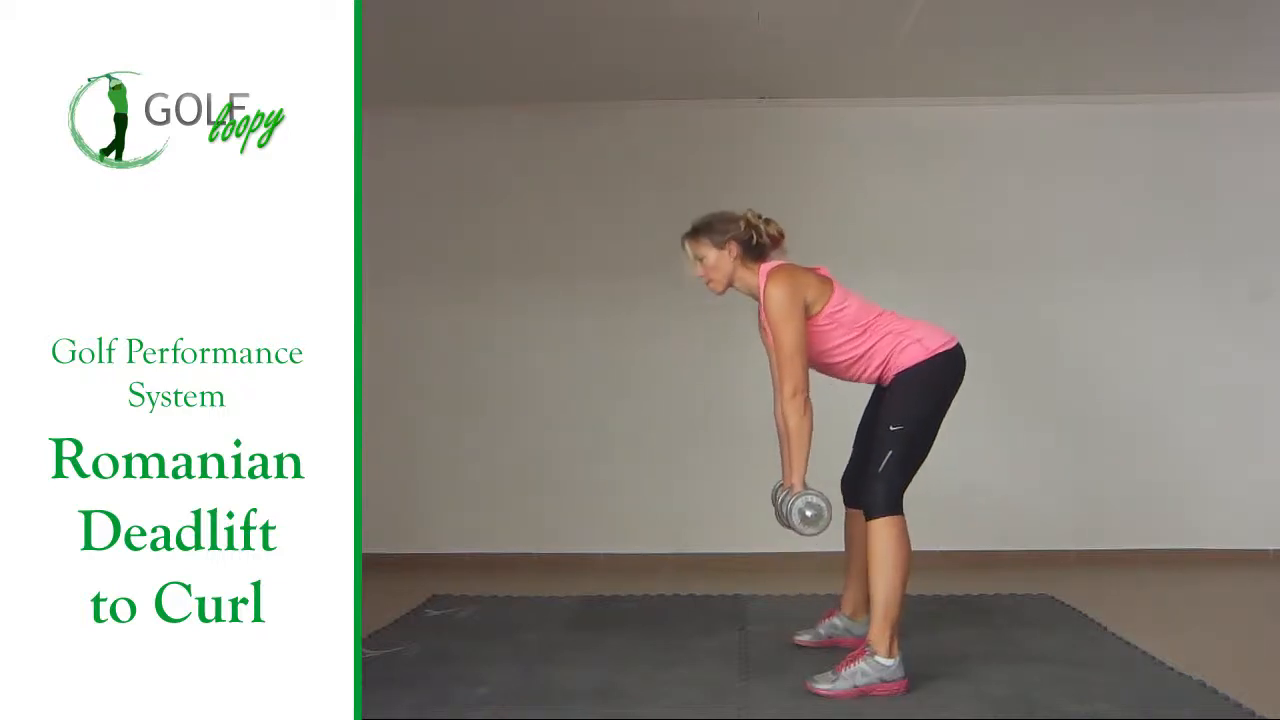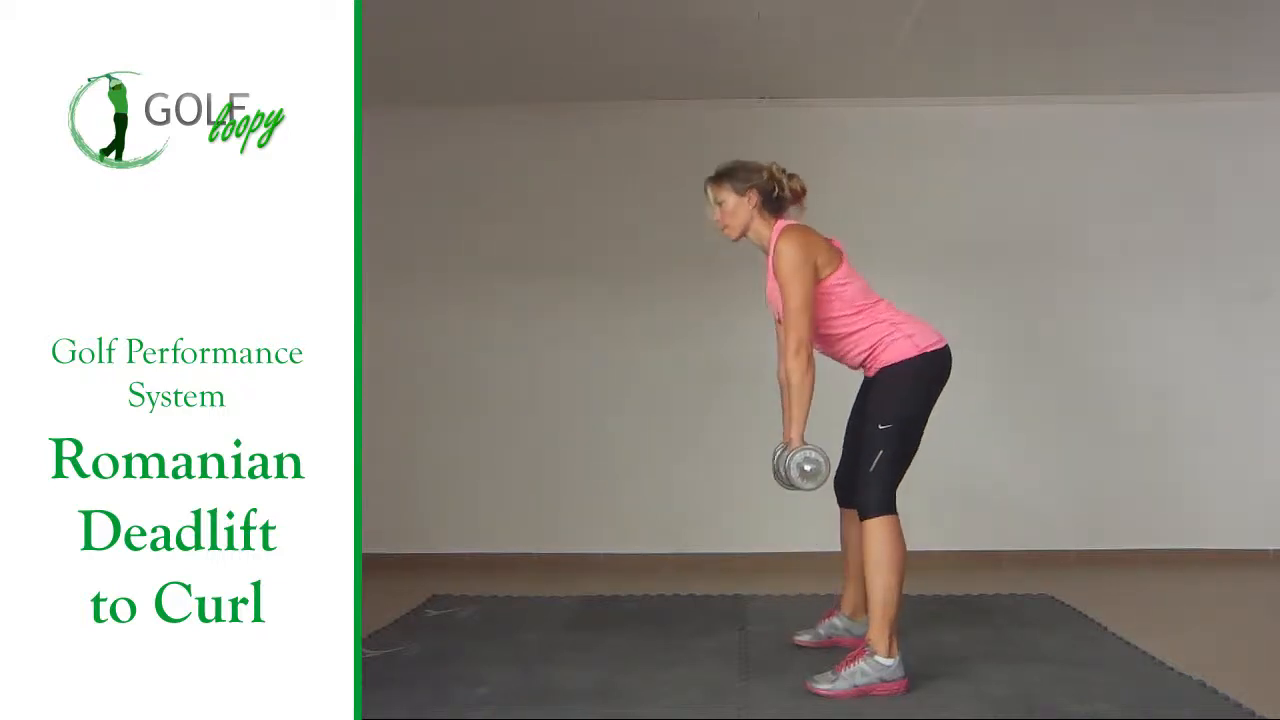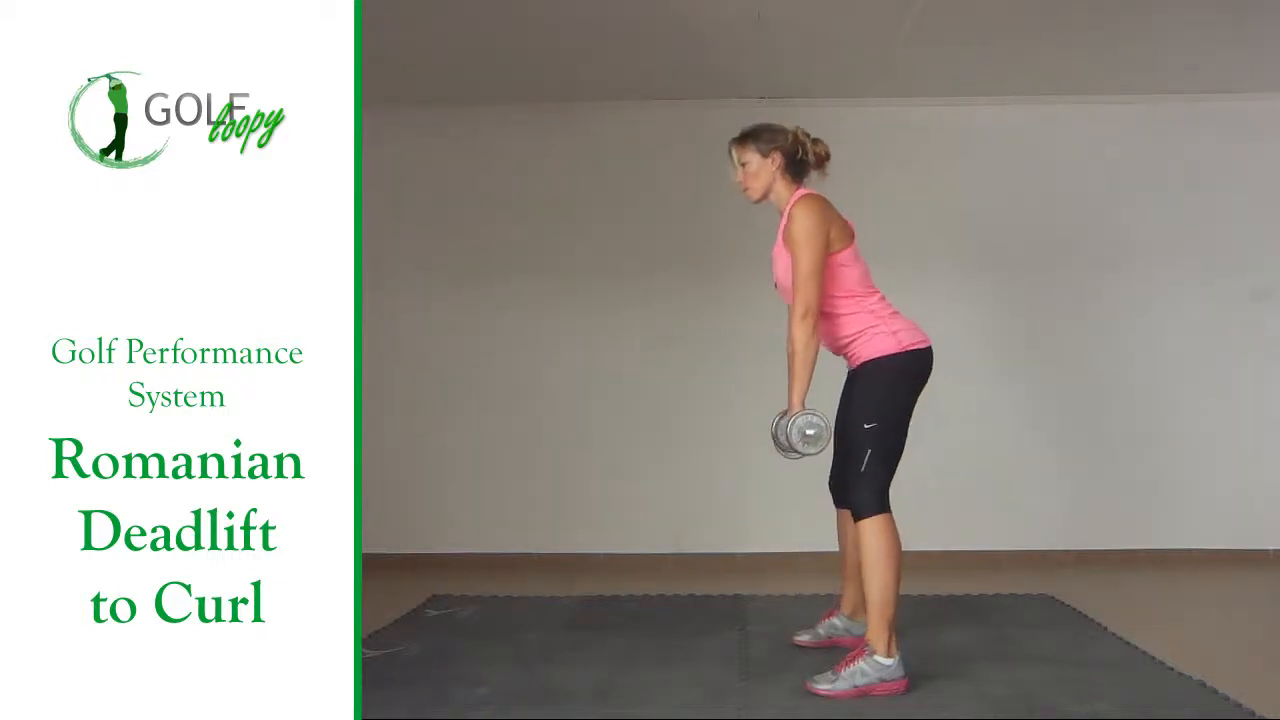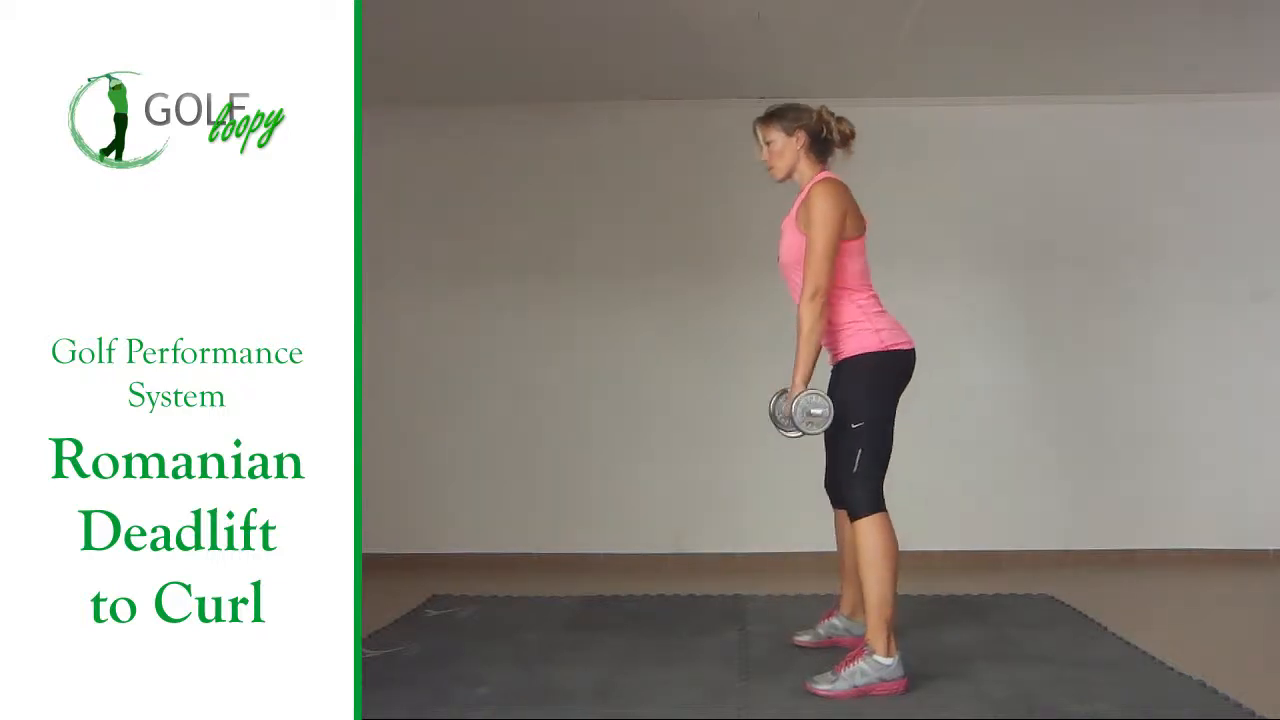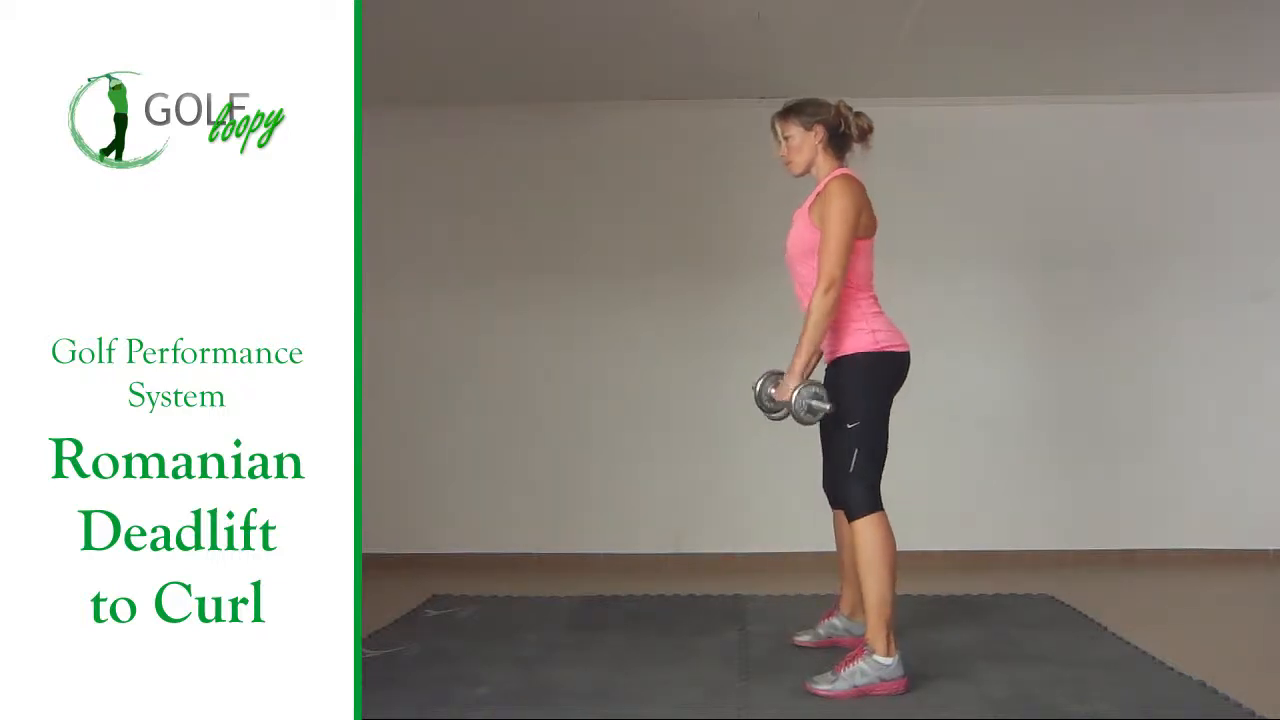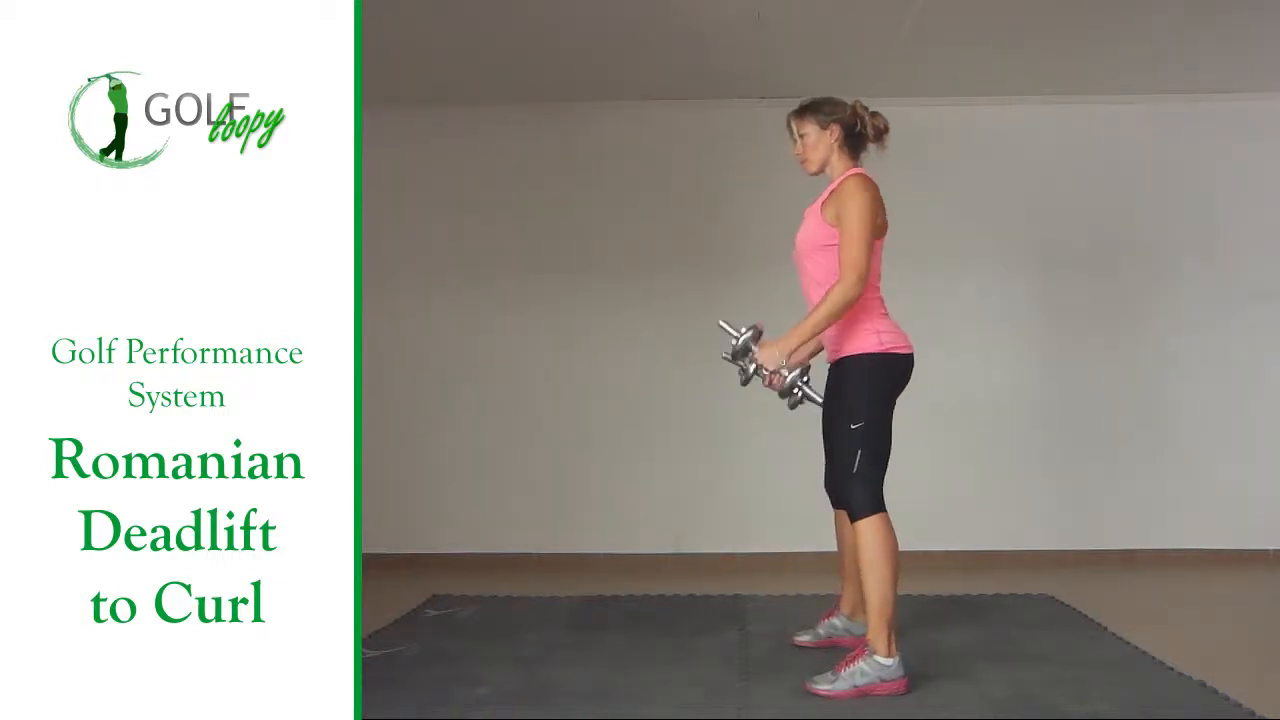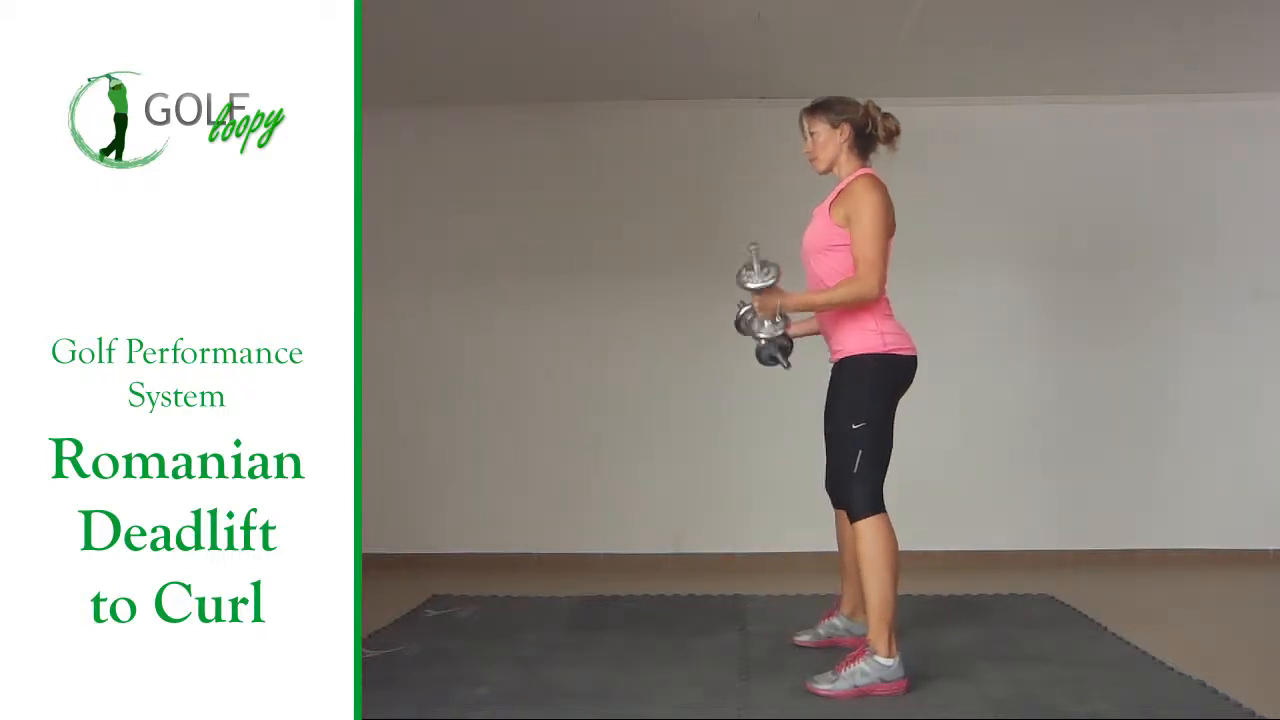
dt=0.2s
person 1, frame 1
left shoulder: (780, 284)
right shoulder: (767, 299)
left elbow: (798, 396)
right elbow: (784, 398)
left wrist: (798, 482)
right wrist: (788, 477)
left hip: (928, 363)
right hip: (906, 369)
left knee: (878, 495)
right knee: (856, 489)
left ankle: (883, 660)
right ankle: (852, 617)
person 1, frame 2
left shoulder: (792, 243)
right shoulder: (777, 254)
left elbow: (801, 350)
right elbow: (789, 355)
left wrist: (798, 438)
right wrist: (789, 437)
left hip: (911, 360)
right hip: (891, 367)
left knee: (871, 496)
right knee: (850, 488)
left ankle: (883, 660)
right ankle: (852, 617)
person 1, frame 3
left shoulder: (807, 211)
right shoulder: (793, 220)
left elbow: (807, 315)
right elbow: (800, 319)
left wrist: (797, 402)
right wrist: (794, 403)
left hip: (890, 358)
right hip: (873, 361)
left knee: (866, 495)
right knee: (845, 489)
left ankle: (883, 659)
right ankle: (853, 616)
person 1, frame 4
left shoulder: (825, 193)
right shoulder: (810, 201)
left elbow: (818, 294)
right elbow: (814, 297)
left wrist: (798, 380)
right wrist: (804, 378)
left hip: (872, 356)
right hip: (856, 359)
left knee: (861, 495)
right knee: (842, 491)
left ankle: (882, 659)
right ankle: (851, 616)
person 1, frame 5
left shoulder: (841, 189)
right shoulder: (822, 197)
left elbow: (830, 288)
left wrist: (795, 371)
right wrist: (805, 370)
left hip: (866, 357)
right hip: (848, 359)
left knee: (859, 496)
right knee: (840, 490)
left ankle: (882, 658)
right ankle: (851, 616)
person 1, frame 6
left shoulder: (855, 188)
right shoulder: (834, 197)
left elbow: (851, 285)
left wrist: (787, 345)
right wrist: (797, 351)
left hip: (870, 358)
right hip: (851, 360)
left knee: (862, 495)
right knee: (842, 490)
left ankle: (882, 658)
right ankle: (851, 616)
person 1, frame 7
left shoulder: (865, 189)
right shoulder: (843, 196)
left elbow: (868, 286)
left wrist: (793, 303)
right wrist: (794, 324)
left hip: (874, 359)
right hip: (854, 360)
left knee: (862, 495)
right knee: (843, 490)
left ankle: (882, 658)
right ankle: (852, 616)
